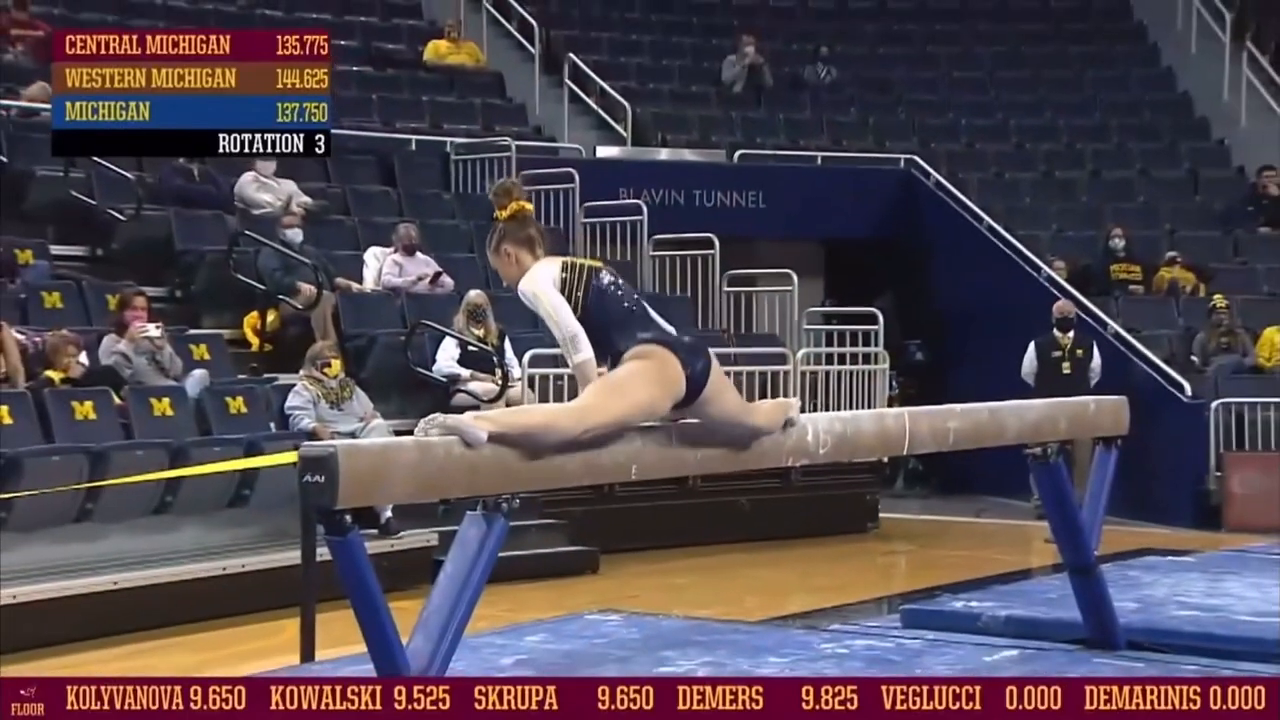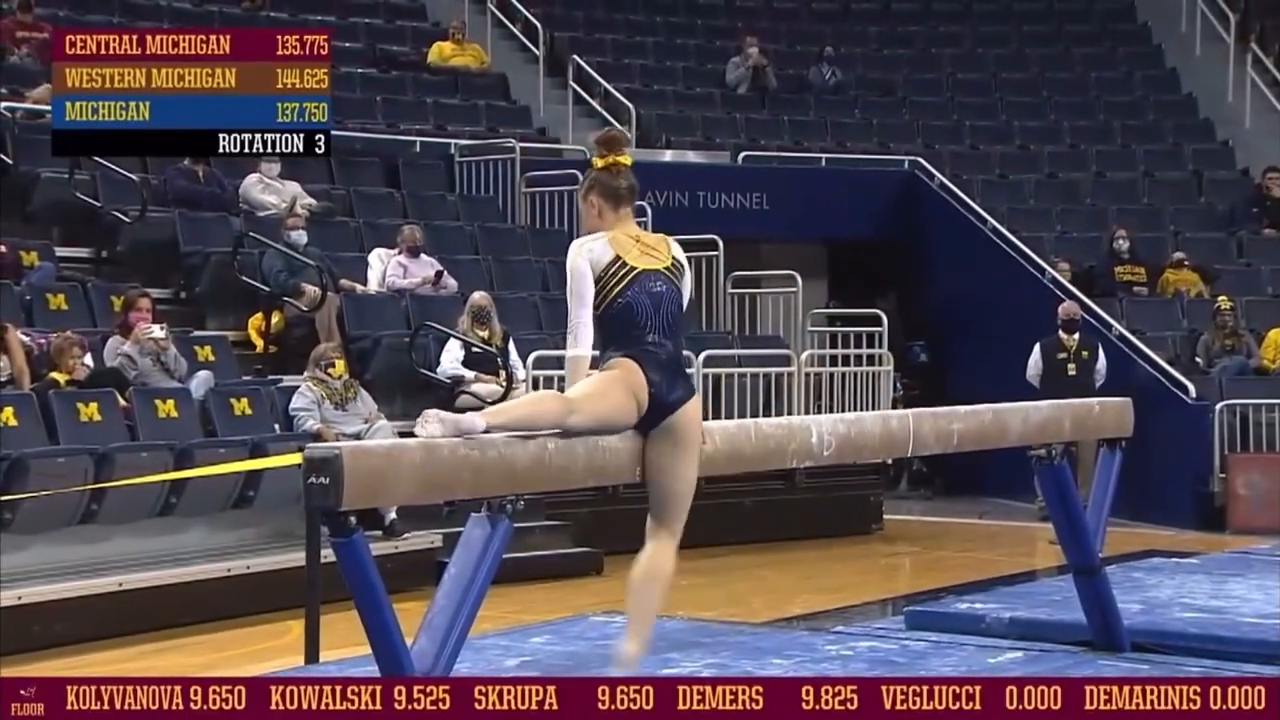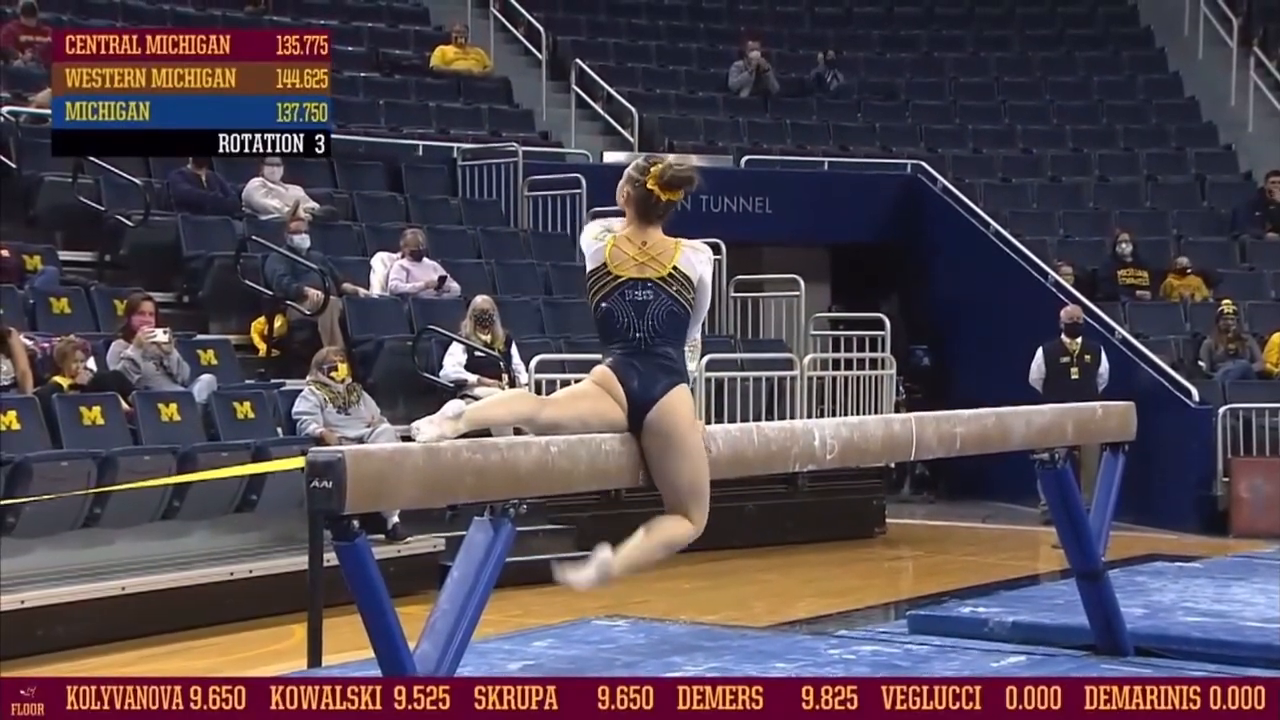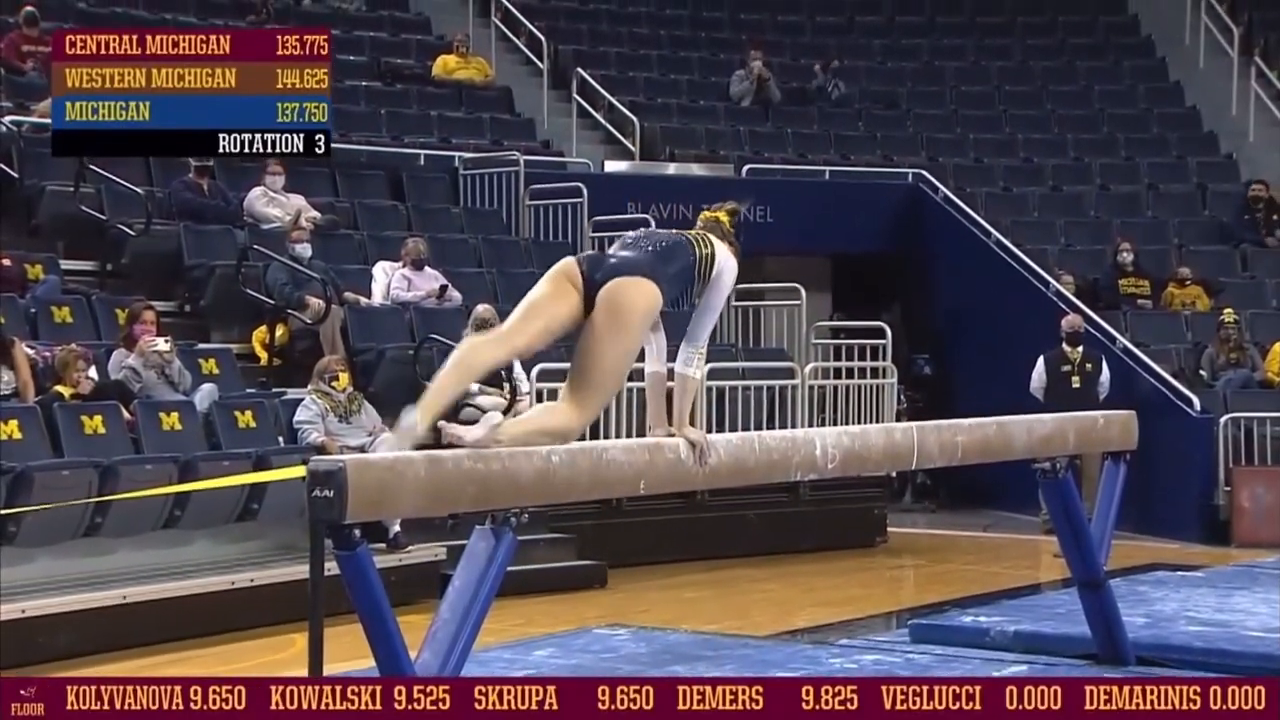
dt=1s
person 1, frame 1
left shoulder: (534, 279)
right shoulder: (587, 272)
left elbow: (575, 342)
left wrist: (594, 401)
right wrist: (678, 399)
left hip: (658, 368)
right hip: (692, 356)
left ankle: (475, 423)
person 1, frame 2
left shoulder: (589, 247)
right shoulder: (676, 252)
left elbow: (580, 341)
left wrist: (576, 401)
left hip: (628, 377)
right hip: (680, 390)
right knee: (664, 536)
left ankle: (469, 420)
right ankle: (633, 649)
person 1, frame 3
left shoulder: (597, 242)
right shoulder: (697, 257)
left hip: (615, 385)
right hip: (667, 393)
right knee: (689, 517)
left ankle: (461, 417)
right ankle: (611, 562)
person 1, frame 4
left shoulder: (652, 241)
right shoulder: (724, 260)
left elbow: (654, 344)
right elbow: (694, 348)
left wrist: (658, 424)
right wrist: (681, 424)
left hip: (580, 270)
right hip: (629, 293)
right knee: (570, 417)
left ankle: (422, 417)
right ankle: (493, 434)
person 2, frame 1
left shoulder: (1088, 345)
right shoulder: (1038, 345)
left elbow: (1095, 373)
right elbow: (1027, 373)
left wrist: (1082, 389)
right wrist: (1044, 390)
left knee: (1081, 458)
right ankle: (1042, 500)
person 2, frame 2
left shoulder: (1093, 346)
right shoulder: (1044, 347)
left elbow: (1100, 374)
right elbow: (1032, 375)
left wrist: (1086, 391)
right wrist: (1049, 392)
left knee: (1086, 459)
right ankle: (1045, 502)
person 2, frame 3
left shoulder: (1096, 350)
right shoulder: (1046, 351)
left elbow: (1103, 378)
right elbow: (1035, 379)
left wrist: (1089, 396)
right wrist: (1053, 396)
left knee: (1089, 464)
left ankle: (1087, 507)
right ankle: (1048, 507)
person 2, frame 4
left shoulder: (1097, 359)
right shoulder: (1047, 360)
left elbow: (1104, 387)
right elbow: (1036, 388)
left wrist: (1087, 404)
right wrist: (1057, 405)
left knee: (1091, 473)
left ankle: (1089, 516)
right ankle: (1050, 516)
person 3, frame 1
left shoulder: (350, 386)
right shoulder: (304, 390)
left elbow: (370, 410)
right elbow: (298, 418)
left wrist: (372, 416)
right wrist: (316, 428)
left hip: (362, 433)
right hip: (334, 438)
person 3, frame 2
left shoulder: (354, 387)
right shoulder: (308, 391)
left elbow: (375, 411)
right elbow: (302, 420)
left wrist: (376, 418)
right wrist: (321, 429)
left hip: (366, 434)
right hip: (338, 439)
left knee: (383, 429)
person 3, frame 3
left shoulder: (357, 391)
right shoulder: (311, 395)
left elbow: (378, 416)
right elbow: (305, 424)
left wrist: (379, 422)
right wrist: (323, 433)
left hip: (370, 439)
right hip: (340, 444)
left knee: (386, 432)
person 3, frame 4
left shoulder: (358, 400)
right shoulder: (313, 403)
left elbow: (380, 425)
right elbow: (306, 433)
left wrist: (381, 432)
right wrist: (324, 442)
left hip: (372, 448)
right hip: (342, 453)
left knee: (388, 441)
